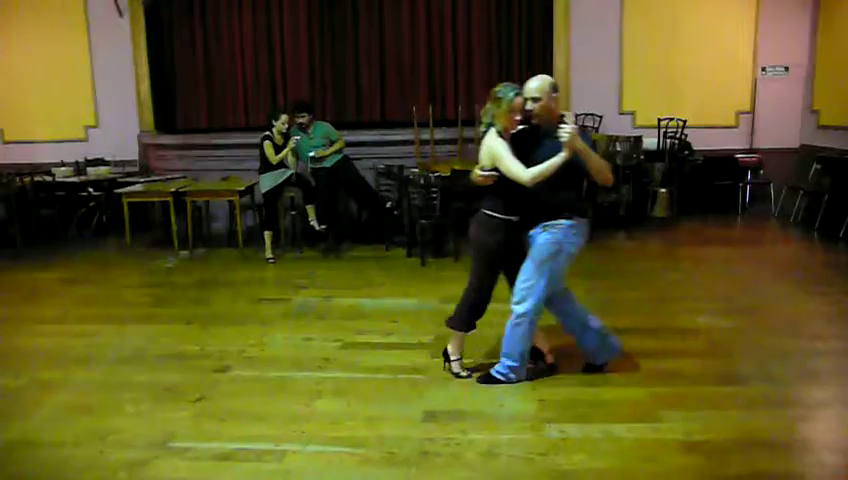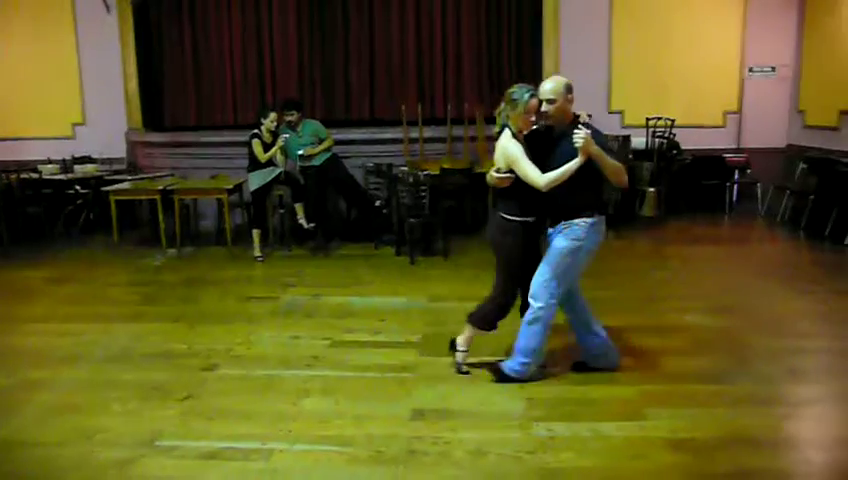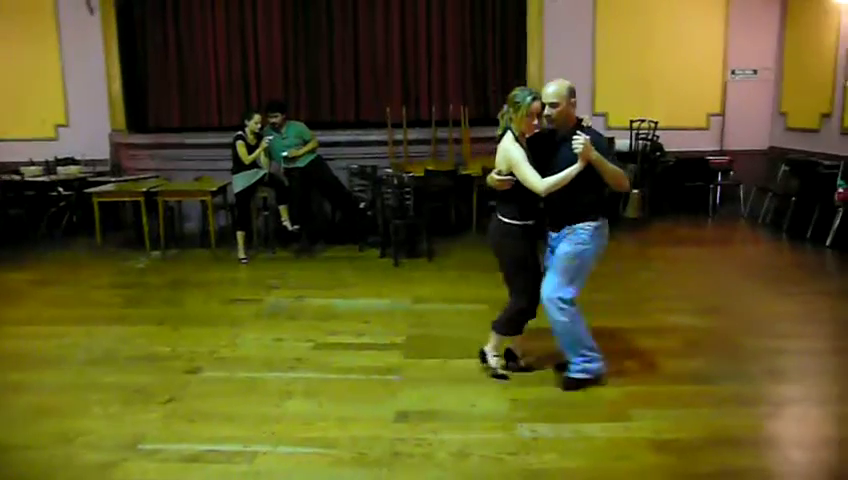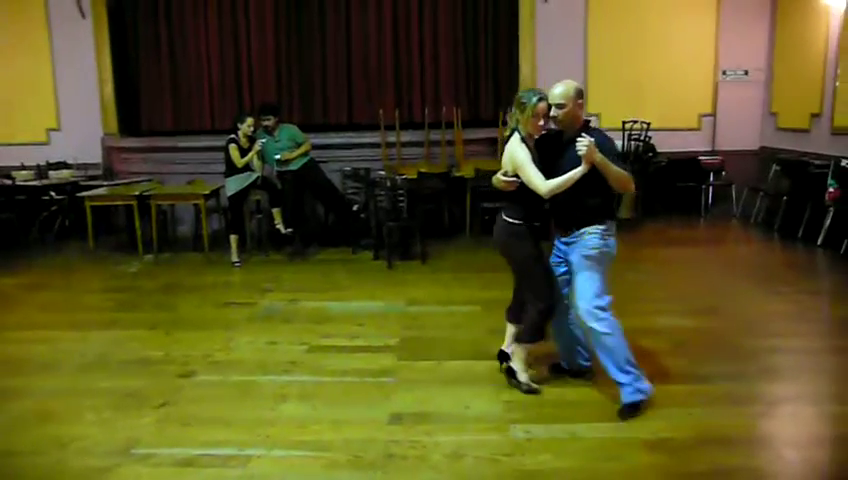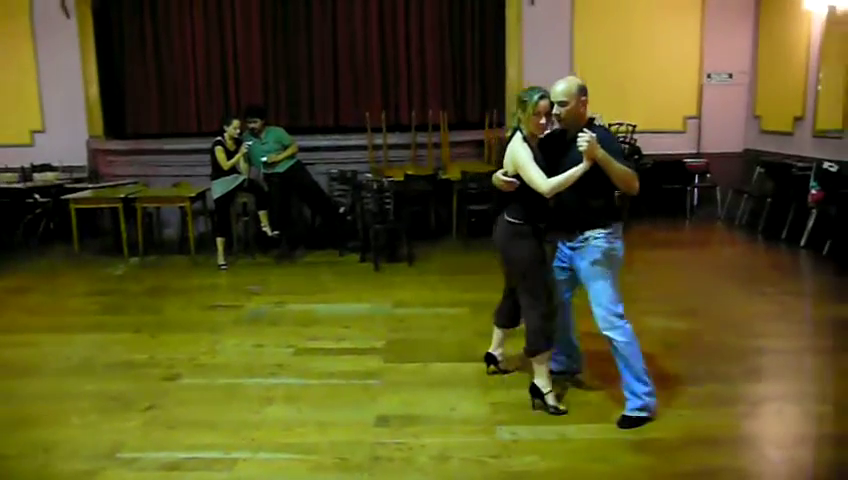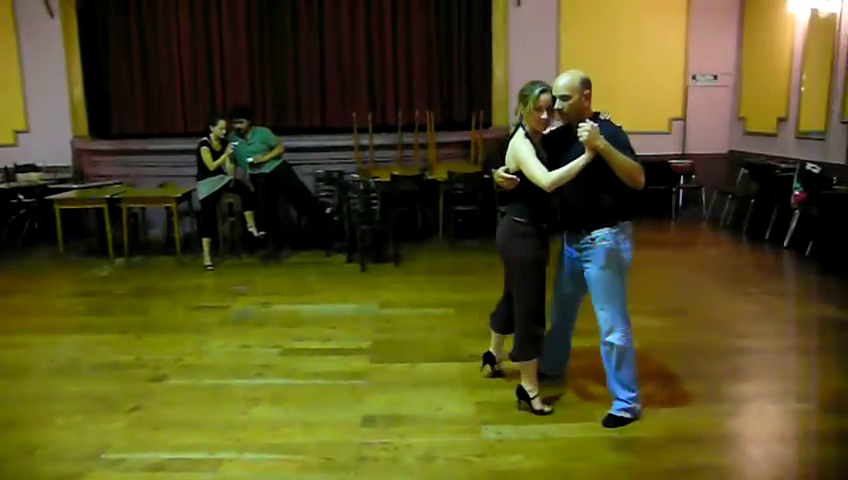
dt=0.2s
person 1, frame 1
left shoulder: (567, 135)
right shoulder: (525, 137)
left elbow: (606, 178)
left wrist: (578, 146)
left hip: (561, 228)
right hip: (544, 227)
left knee: (525, 296)
right knee: (553, 295)
left ankle: (509, 369)
right ankle: (603, 347)
person 1, frame 2
left shoulder: (587, 135)
left elbow: (621, 180)
left wrist: (593, 151)
left hip: (580, 227)
right hip: (559, 227)
left knee: (542, 292)
right knee: (565, 294)
left ankle: (521, 365)
right ankle: (600, 354)
person 1, frame 3
left shoulder: (591, 138)
right shoulder: (543, 141)
left elbow: (622, 184)
left wrist: (592, 156)
right wrist: (497, 178)
left hip: (584, 231)
right hip: (557, 231)
left knee: (554, 295)
right knee: (559, 296)
left ankle: (587, 365)
right ankle: (583, 359)
person 1, frame 4
left shoulder: (598, 141)
right shoulder: (549, 141)
left elbow: (628, 187)
left wrist: (597, 159)
right wrist: (501, 178)
left hip: (592, 235)
right hip: (562, 235)
left knee: (591, 307)
right knee: (554, 299)
left ankle: (634, 387)
right ankle: (576, 360)
person 1, frame 5
left shoulder: (602, 138)
right shoulder: (552, 141)
left elbow: (632, 186)
left wrist: (598, 155)
right wrist: (501, 178)
left hip: (597, 239)
right hip: (565, 239)
left knee: (610, 318)
right knee: (554, 302)
left ankle: (641, 400)
right ankle: (564, 361)
person 1, frame 6
left shoulder: (608, 132)
right shoulder: (557, 138)
left elbow: (637, 180)
left wrist: (601, 146)
right wrist: (504, 175)
left hip: (605, 239)
right hip: (573, 239)
left knee: (612, 323)
right knee: (562, 308)
left ankle: (627, 402)
right ankle: (552, 365)
person 2, frame 1
left shoulder: (506, 137)
right shoulder: (494, 143)
right elbow: (526, 177)
right wrist: (565, 153)
left hip: (509, 225)
right hip: (491, 227)
right knee: (478, 291)
left ankle: (540, 347)
right ankle: (453, 353)
person 2, frame 2
left shoulder: (519, 139)
right shoulder: (510, 145)
right elbow: (543, 182)
right wrist: (581, 158)
left hip: (523, 226)
right hip: (509, 228)
right knee: (505, 294)
right ankle: (461, 343)
person 2, frame 3
left shoulder: (520, 141)
right shoulder: (511, 148)
right elbow: (541, 187)
right wrist: (580, 164)
left hip: (520, 228)
right hip: (509, 231)
left knee: (530, 292)
right knee: (524, 296)
left ankle: (512, 351)
right ankle: (491, 350)
person 2, frame 4
left shoulder: (529, 142)
right shoulder: (518, 148)
right elbow: (545, 189)
right wrist: (584, 166)
left hip: (523, 228)
right hip: (515, 231)
left knee: (527, 292)
right knee: (544, 296)
left ankle: (508, 350)
right ankle: (518, 364)
person 2, frame 5
left shoulder: (534, 142)
right shoulder: (519, 147)
right elbow: (546, 187)
right wrist: (585, 163)
left hip: (521, 230)
right hip: (518, 232)
left knee: (516, 293)
right knee: (541, 303)
left ankle: (495, 352)
right ankle: (541, 385)
person 2, frame 6
left shoulder: (540, 139)
right shoulder: (521, 144)
right elbow: (548, 182)
right wrist: (588, 155)
left hip: (525, 231)
right hip: (521, 233)
left knee: (514, 296)
right knee: (530, 309)
left ankle: (493, 353)
right ankle: (528, 389)
person 3, frame 1
left shoulder: (286, 136)
right shoulder: (267, 138)
left elbow: (290, 159)
right elbow: (274, 160)
left wrist: (294, 171)
right wrist: (288, 148)
left hip: (283, 171)
right hip: (269, 176)
left knee: (308, 184)
right knee: (270, 211)
left ankle: (312, 220)
right ankle: (268, 249)
person 3, frame 2
left shoulder: (275, 134)
right shoulder: (255, 136)
left elbow: (278, 157)
right elbow: (262, 158)
left wrist: (282, 170)
right wrist: (277, 147)
left hip: (272, 170)
right hip: (257, 174)
left knee: (296, 182)
right knee: (259, 210)
left ankle: (301, 218)
right ankle: (256, 248)
person 3, frame 3
left shoulder: (258, 136)
right shoulder: (239, 138)
left elbow: (262, 159)
right elbow: (247, 160)
right wrist: (261, 148)
left hip: (256, 171)
right hip: (242, 176)
left knee: (281, 184)
right knee: (243, 211)
left ankle: (285, 220)
right ankle: (241, 250)
person 3, frame 4
left shoulder: (251, 139)
right shoulder: (232, 141)
left elbow: (255, 162)
right elbow: (239, 163)
right wrist: (254, 151)
left hip: (249, 175)
right hip: (234, 179)
left knee: (274, 188)
right knee: (236, 214)
left ankle: (278, 223)
right ankle: (234, 253)
person 3, frame 5
left shoulder: (238, 141)
right shoulder: (218, 144)
left elbow: (242, 166)
right elbow: (226, 166)
right wrist: (240, 154)
left hip: (235, 177)
right hip: (221, 182)
left knee: (260, 190)
right knee: (222, 217)
left ankle: (265, 226)
right ankle: (220, 256)
person 3, frame 6
left shoulder: (223, 142)
right shoulder: (204, 144)
left elbow: (227, 166)
right elbow: (211, 166)
right wrist: (226, 154)
left hip: (221, 177)
right hip: (206, 182)
left knee: (246, 191)
right knee: (208, 218)
left ankle: (251, 227)
right ankle: (206, 256)
person 4, frame 1
left shoulder: (323, 127)
right shoulder: (294, 133)
left elbow: (341, 142)
left wrist: (326, 152)
left hip: (338, 162)
right hip: (320, 171)
left knee: (362, 189)
right knee: (326, 205)
left ankle: (386, 217)
right ankle: (337, 236)
person 4, frame 2
left shoulder: (312, 125)
right shoulder: (282, 131)
left elbow: (330, 140)
left wrist: (315, 150)
left hip: (327, 160)
right hip: (308, 169)
left knee: (350, 187)
right knee: (315, 204)
left ankle: (374, 214)
right ankle: (327, 234)
person 4, frame 3
left shoulder: (297, 127)
right shoulder: (266, 133)
left elbow: (314, 142)
left wrist: (299, 152)
left hip: (311, 162)
right hip: (293, 171)
left knee: (335, 189)
right knee: (300, 206)
left ankle: (357, 216)
right ankle: (311, 236)
person 4, frame 4
left shoulder: (290, 129)
right shoulder: (260, 135)
left elbow: (307, 144)
left wrist: (292, 154)
left hip: (305, 165)
right hip: (286, 174)
left knee: (328, 192)
right knee: (293, 208)
left ankle: (351, 219)
right ankle: (305, 239)
person 4, frame 5
left shoulder: (276, 132)
right shoulder: (246, 138)
left elbow: (294, 147)
left wrist: (279, 157)
left hip: (291, 167)
right hip: (273, 176)
left knee: (315, 195)
right knee: (279, 210)
left ankle: (338, 222)
right ankle: (292, 241)
person 4, frame 6
left shoulder: (262, 132)
right shoulder: (232, 138)
left elbow: (280, 148)
left wrist: (265, 157)
left hip: (277, 168)
right hip: (259, 177)
left knee: (301, 195)
right knee: (265, 211)
left ankle: (324, 223)
right ankle: (277, 242)
